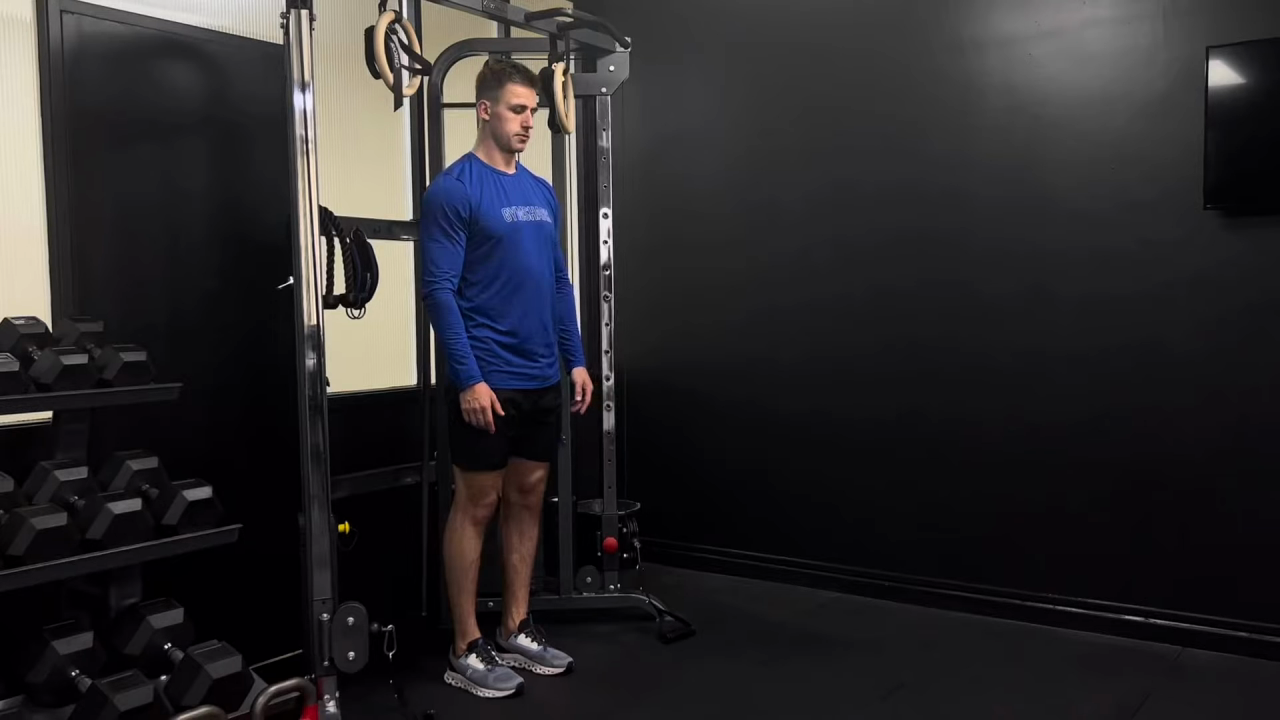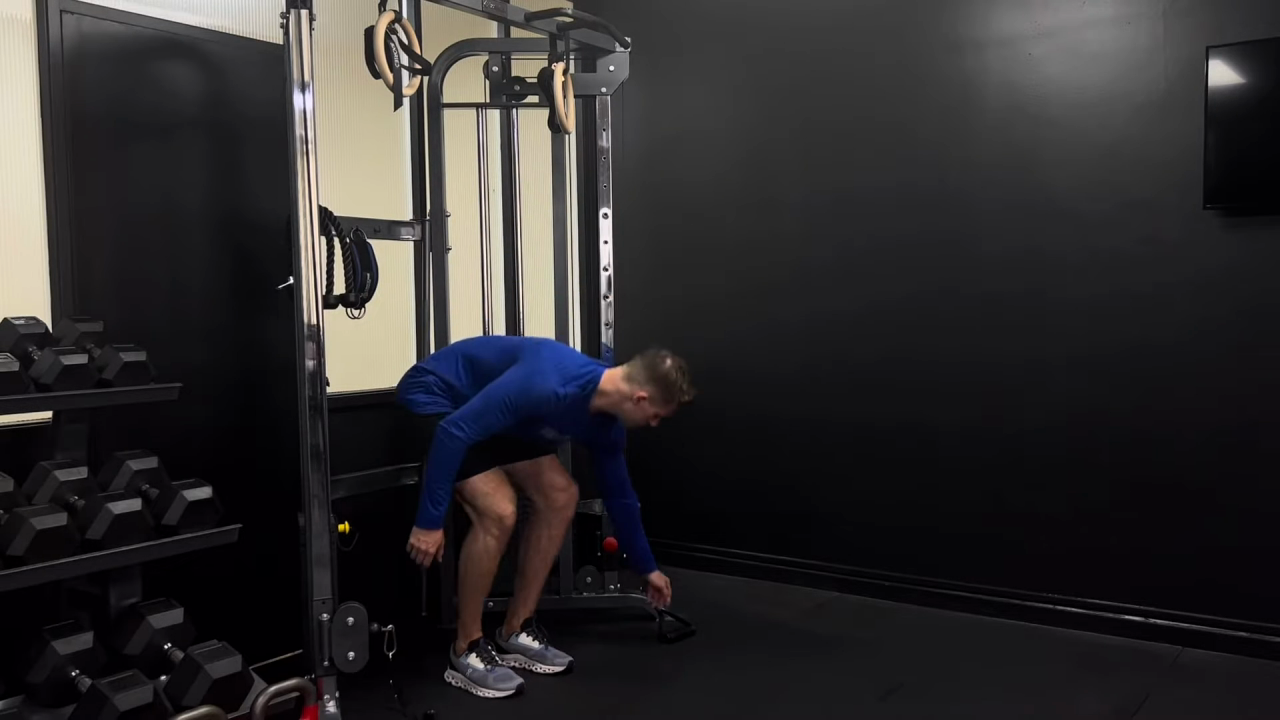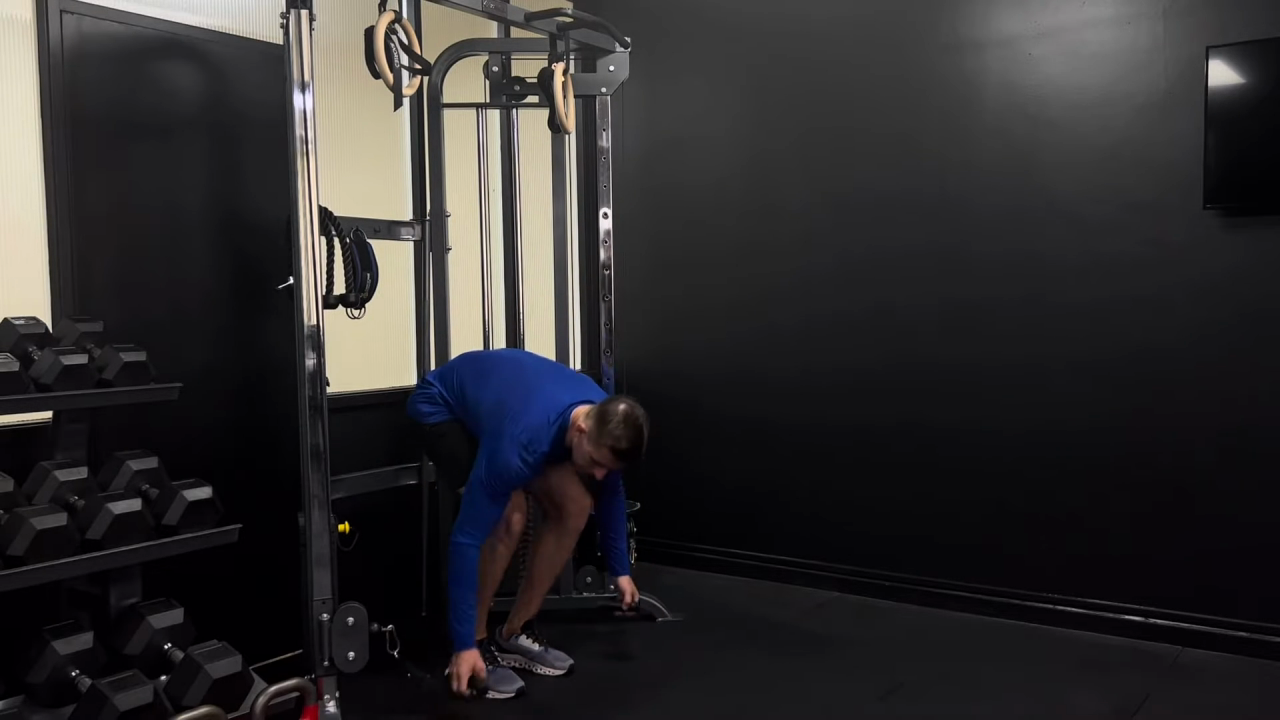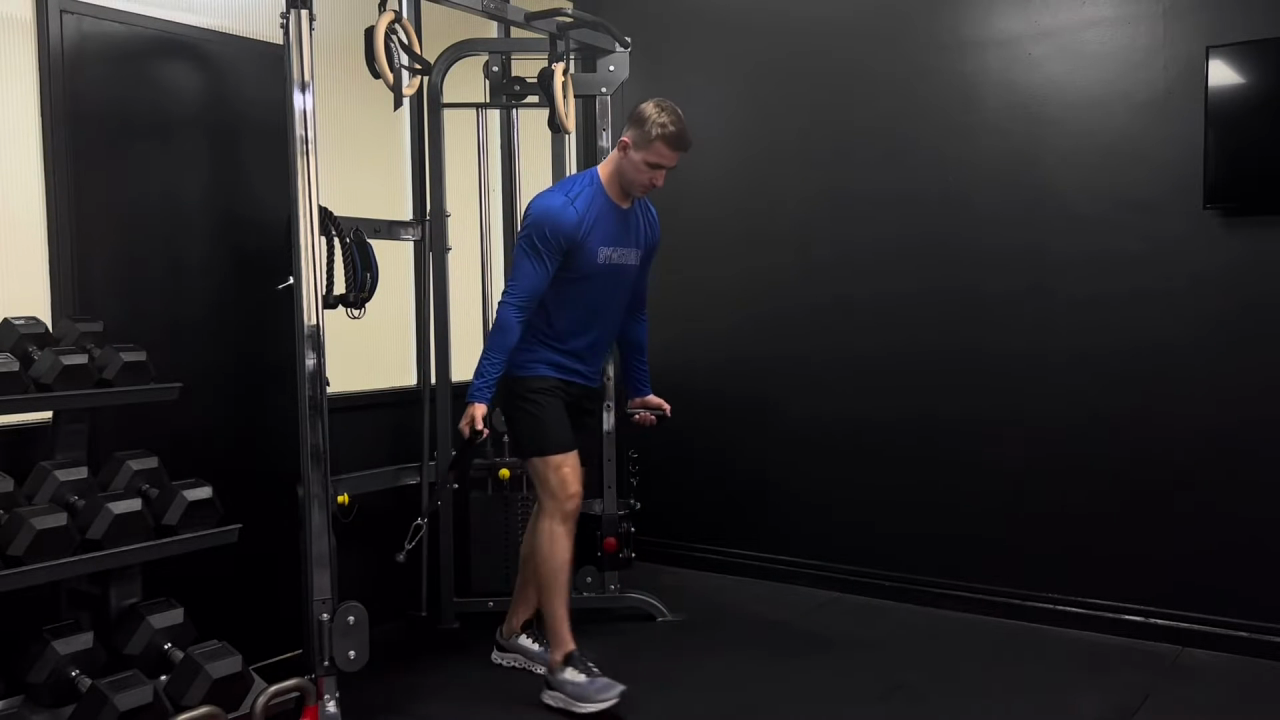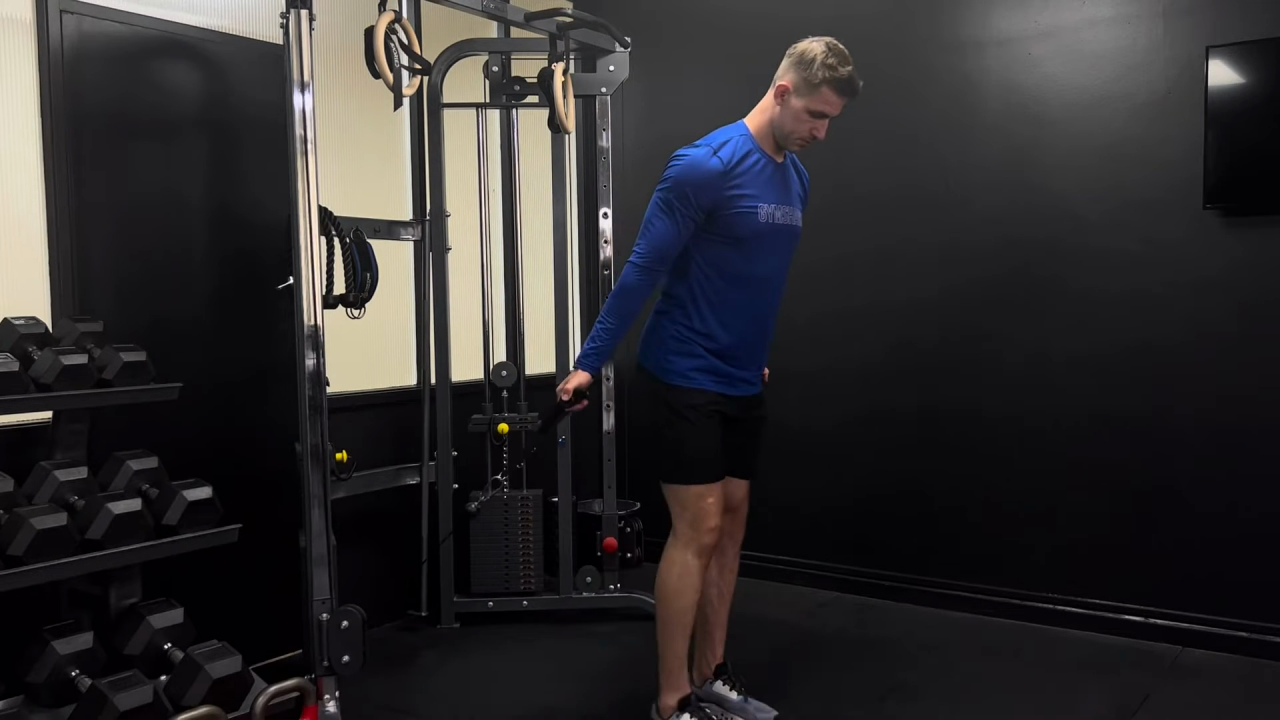
dt=1s
person 1, frame 1
left shoulder: (542, 193)
right shoulder: (454, 191)
right elbow: (440, 291)
left wrist: (575, 361)
right wrist: (468, 379)
left hip: (542, 381)
right hip: (489, 383)
left knee: (528, 500)
right knee: (478, 505)
left ankle: (516, 630)
right ankle: (465, 649)
person 1, frame 2
left shoulder: (603, 418)
right shoulder: (546, 385)
left elbow: (618, 492)
right elbow: (454, 432)
left wrist: (646, 565)
right wrist: (430, 520)
left hip: (488, 408)
right hip: (435, 396)
left knee: (560, 497)
right knee: (499, 510)
left ankle: (516, 630)
right ankle: (467, 650)
person 1, frame 3
left shoulder: (607, 423)
right shoulder: (518, 446)
left elbow: (609, 496)
right elbow: (467, 539)
left wrist: (620, 569)
right wrist: (463, 646)
right hip: (442, 408)
left knee: (574, 506)
right knee: (510, 517)
left ankle: (515, 633)
right ankle: (475, 642)
person 1, frame 4
left shoulder: (645, 222)
right shoulder: (558, 211)
left elbow: (633, 312)
right elbow: (515, 307)
left wrist: (639, 387)
right wrist: (480, 393)
left hip: (583, 379)
right hip: (532, 374)
left knee: (562, 505)
right knee: (563, 499)
left ankle: (514, 633)
right ankle: (565, 661)
person 1, frame 5
left shoulder: (795, 177)
right shoulder: (705, 166)
right elbow: (644, 268)
right wrist: (589, 361)
left hip: (742, 384)
right hip: (683, 380)
left knee: (729, 527)
right knee: (699, 531)
